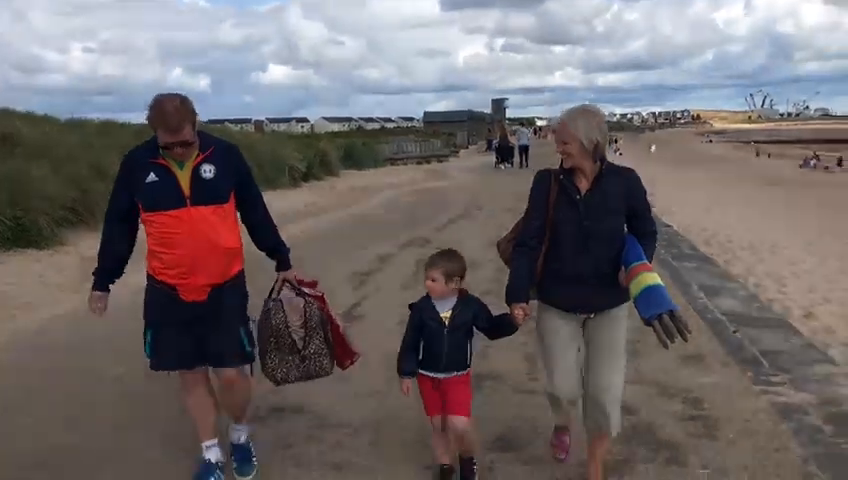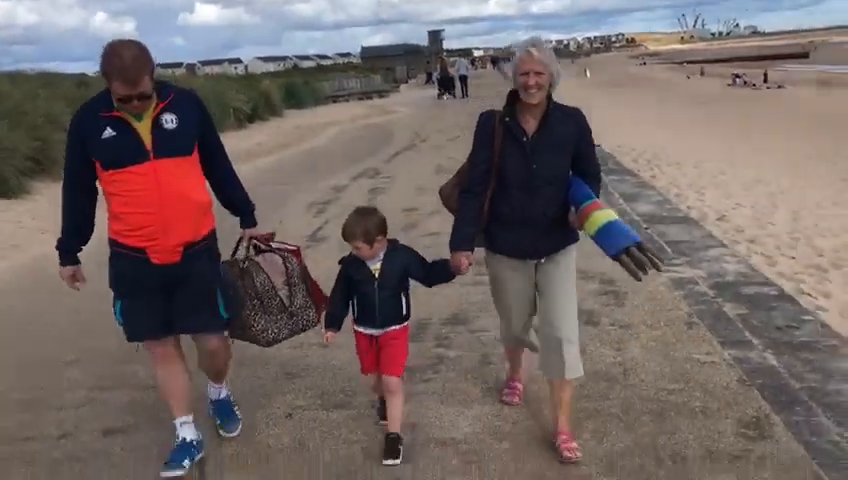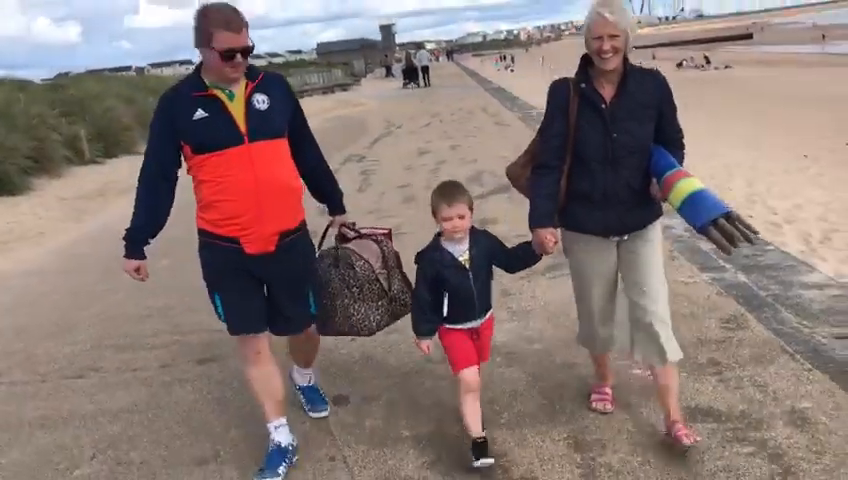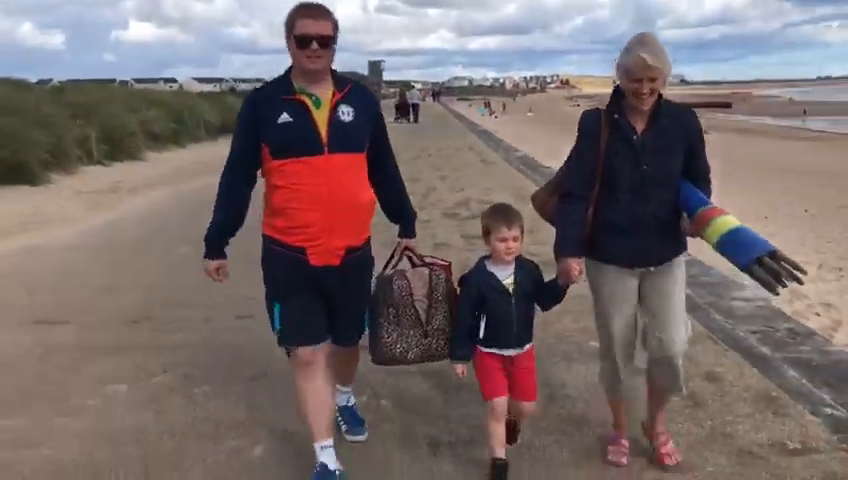
dt=1s
person 1, frame 1
left shoulder: (225, 156)
right shoulder: (137, 165)
left elbow: (255, 213)
right elbow: (119, 225)
left wrist: (281, 260)
right wrist: (104, 279)
left hip: (224, 288)
right hip: (168, 292)
left knee: (232, 374)
right knee: (190, 375)
left ankle: (240, 435)
person 1, frame 2
left shoulder: (185, 105)
right shoulder: (88, 122)
left elbow: (218, 166)
right elbow: (78, 191)
left wrist: (246, 217)
right wrist: (69, 252)
left hip: (196, 248)
right hip: (133, 258)
left knee: (211, 340)
right knee: (160, 346)
left ankle: (219, 391)
right ankle: (186, 434)
person 1, frame 3
left shoulder: (274, 87)
right shoulder: (177, 104)
left elbow: (306, 153)
right elbow: (156, 178)
left wrist: (334, 204)
right wrist: (136, 243)
left hip: (289, 239)
right hip: (224, 249)
left knee: (303, 329)
right knee: (251, 342)
left ankle: (304, 376)
right ankle: (281, 440)
person 1, frame 4
left shoulder: (361, 100)
right shoulder: (263, 104)
left elbow: (384, 169)
right elbow: (237, 178)
left wrist: (406, 225)
right wrist: (216, 242)
left hip: (351, 253)
right hip: (288, 256)
left knee: (346, 342)
right knee: (307, 356)
left ankle: (345, 397)
person 2, frame 1
left shoulder: (625, 182)
right shoulder: (547, 183)
left elbow: (645, 234)
right elbow: (527, 242)
right wrist: (518, 295)
left hip: (609, 305)
right hip: (557, 305)
left knee: (605, 391)
right knee: (562, 386)
right ankle: (562, 426)
person 2, frame 2
left shoulder: (571, 122)
right shoulder: (492, 125)
left elbow: (589, 175)
right elbow: (474, 187)
left wrist: (585, 208)
right wrist: (462, 243)
left hip: (558, 247)
right hip: (506, 249)
left knee: (560, 333)
right knee: (515, 323)
left ankle: (563, 427)
right ankle: (516, 371)
person 2, frame 3
left shoulder: (652, 86)
right shoulder: (564, 94)
left elbow: (672, 144)
right elbow: (548, 161)
right wrist: (541, 220)
left hip: (642, 222)
right hip: (585, 226)
left knee: (653, 315)
right knee: (594, 309)
left ankle: (673, 419)
right ankle: (602, 378)
person 2, frame 4
left shoulder: (682, 121)
right shoulder: (596, 125)
left elbow: (699, 179)
right elbow: (575, 190)
right wrist: (567, 250)
left hip: (666, 256)
right hip: (609, 257)
left knee: (669, 346)
right knee: (616, 347)
left ankle: (657, 423)
right ankle: (619, 429)
person 3, frame 1
left shoulder: (470, 306)
right shoulder: (421, 309)
left elbow: (492, 329)
right elbow: (410, 342)
left wrist: (512, 320)
right wrist: (406, 373)
left hip: (458, 376)
right hip: (428, 376)
left knee: (460, 425)
right knee: (439, 425)
left ankle: (467, 457)
person 3, frame 2
left shoulder: (402, 256)
right shoulder: (350, 265)
left elbow: (428, 274)
right elbow: (340, 296)
left wrist: (451, 267)
right wrist: (332, 326)
left hip: (395, 330)
right hip: (365, 332)
left knee: (392, 382)
right knee: (374, 379)
left ankle: (393, 435)
right ankle: (383, 396)
person 3, frame 3
left shoulder: (484, 241)
right shoulder: (431, 257)
left elbow: (510, 261)
right elbow: (423, 297)
left wrist: (536, 248)
right wrist: (423, 333)
left hip: (483, 320)
right hip: (452, 328)
left knee: (473, 375)
right knee: (469, 381)
left ankle: (468, 407)
right ankle: (478, 441)
person 3, frame 4
left shoulder: (529, 271)
right shoulder: (477, 278)
left elbow: (545, 300)
right elbow: (464, 319)
left wrist: (562, 282)
right wrist: (460, 355)
left hip: (522, 351)
right hip: (488, 352)
left knee: (527, 407)
right knee: (497, 408)
left ankle: (511, 420)
